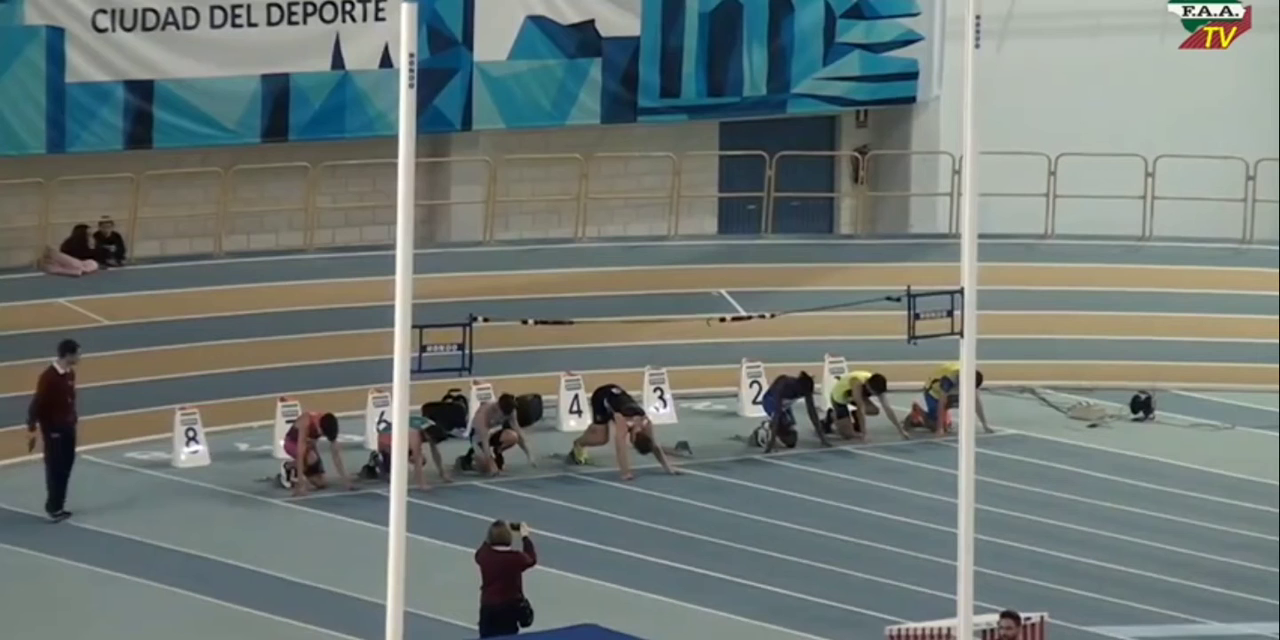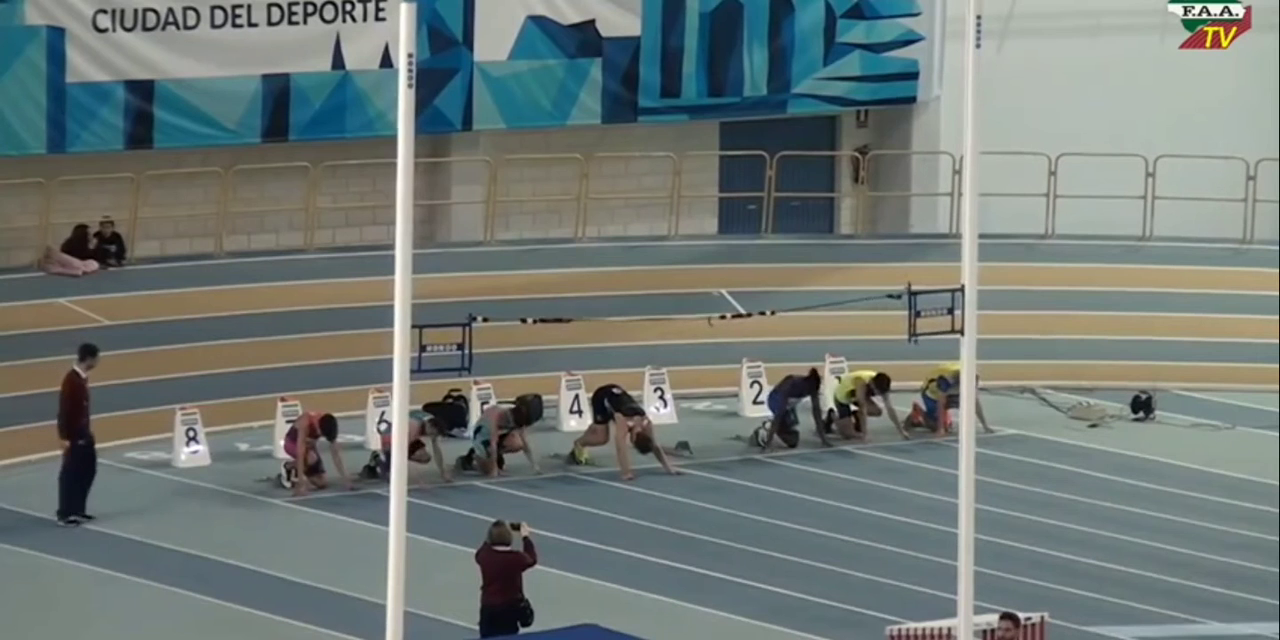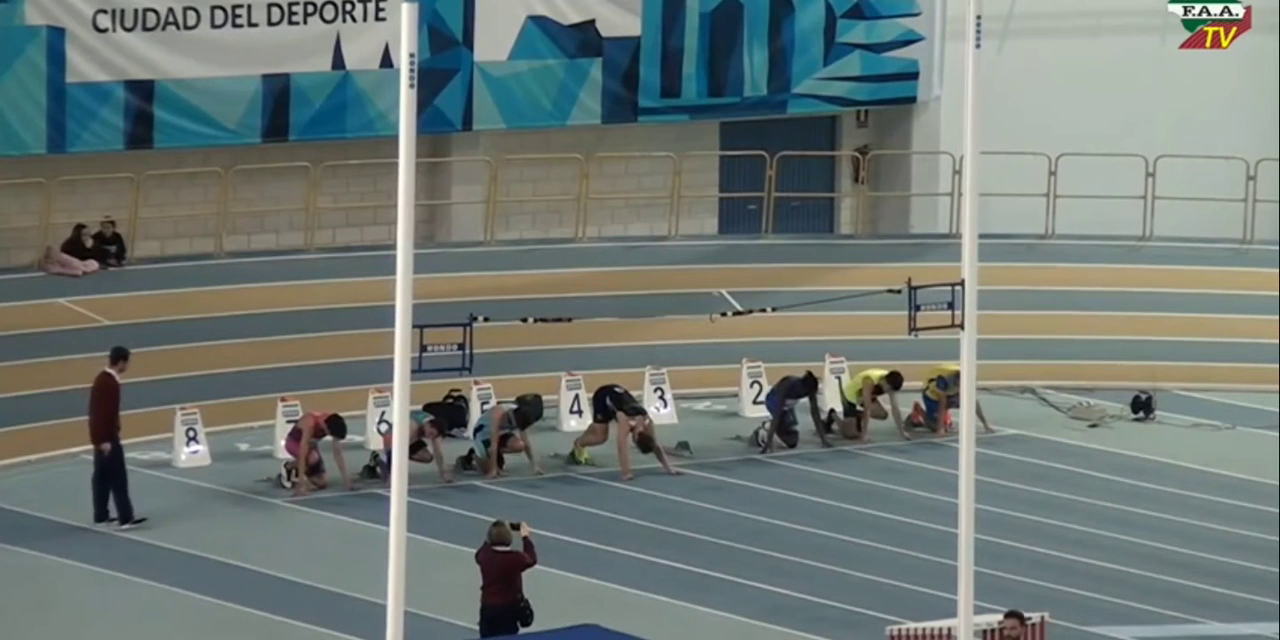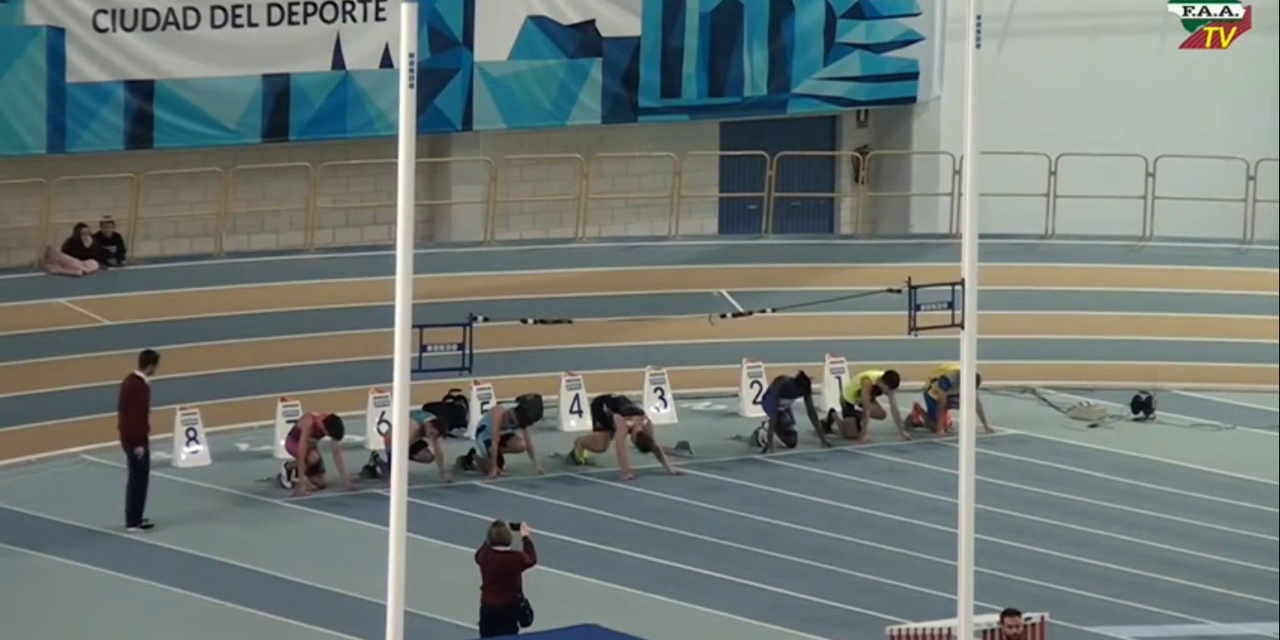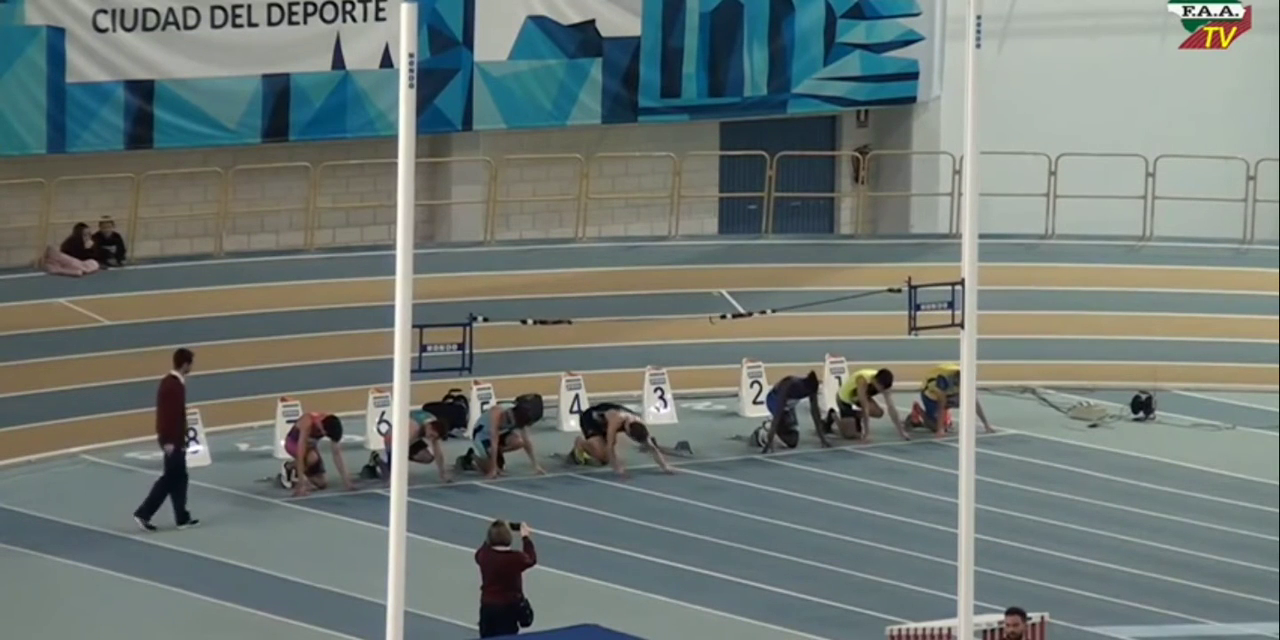
dt=0.7s
person 1, frame 1
left shoulder: (70, 374)
right shoulder: (48, 377)
right elbow: (37, 403)
left wrist: (74, 421)
right wrist: (32, 429)
left hip: (68, 427)
right hip: (53, 429)
left knee: (66, 467)
right knee: (55, 468)
left ankle: (57, 506)
right ankle: (53, 508)
person 1, frame 2
left shoulder: (82, 378)
right shoulder: (72, 380)
right elbow: (64, 411)
right wrist: (64, 437)
left hip: (83, 432)
right hip: (73, 435)
left knee: (88, 469)
right knee: (71, 474)
left ankle: (77, 509)
right ankle: (64, 515)
person 1, frame 3
left shoulder: (102, 379)
right shoulder: (110, 383)
right elbow: (105, 413)
right wrist: (105, 439)
left hip: (99, 435)
right hip: (107, 436)
left knee: (101, 475)
right knee: (118, 476)
left ankle: (100, 515)
right ankle: (126, 518)
person 1, frame 4
left shoulder: (130, 381)
right shoulder: (140, 387)
right elbow: (137, 417)
right wrist: (138, 444)
left hip: (129, 436)
right hip: (135, 439)
left knee: (139, 476)
right knee: (138, 478)
left ankle: (134, 516)
right ankle: (133, 521)
person 1, frame 5
left shoulder: (170, 382)
right shoulder: (174, 386)
right elbow: (169, 414)
right wrist: (169, 441)
left hip: (175, 437)
right hip: (173, 439)
left knee: (178, 477)
right knee: (172, 478)
left ankle: (182, 517)
right ankle: (143, 513)
